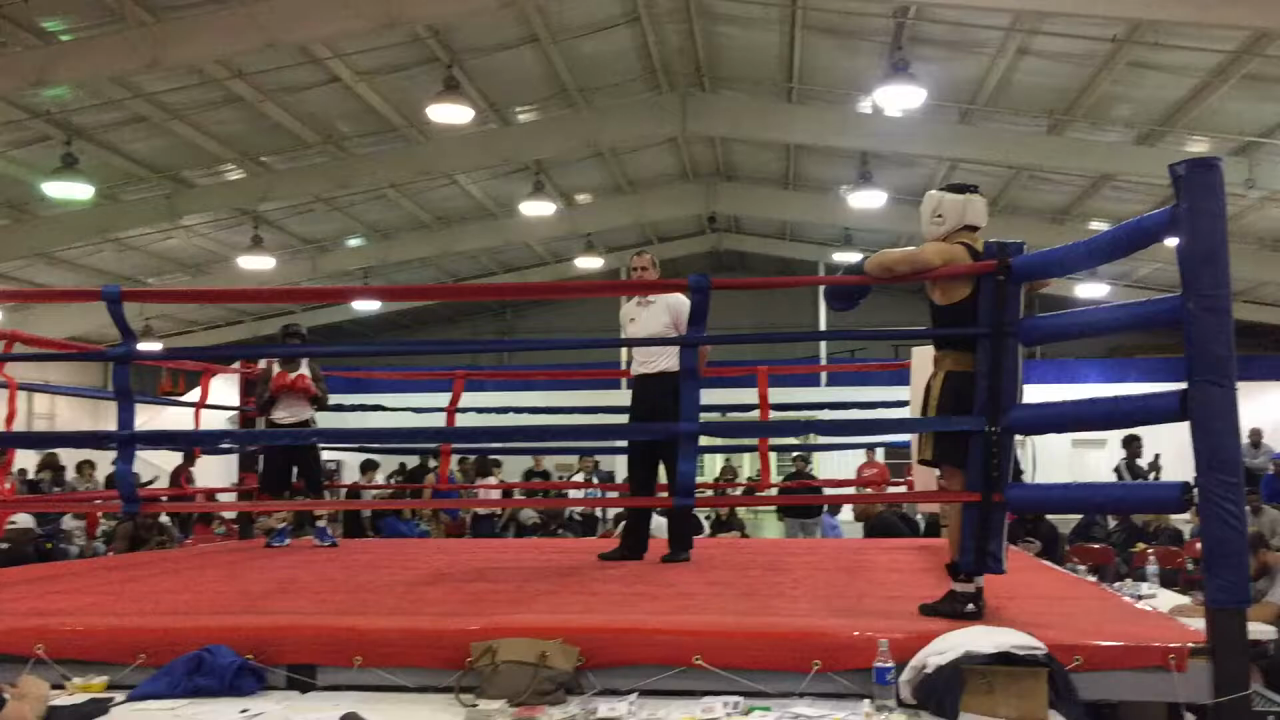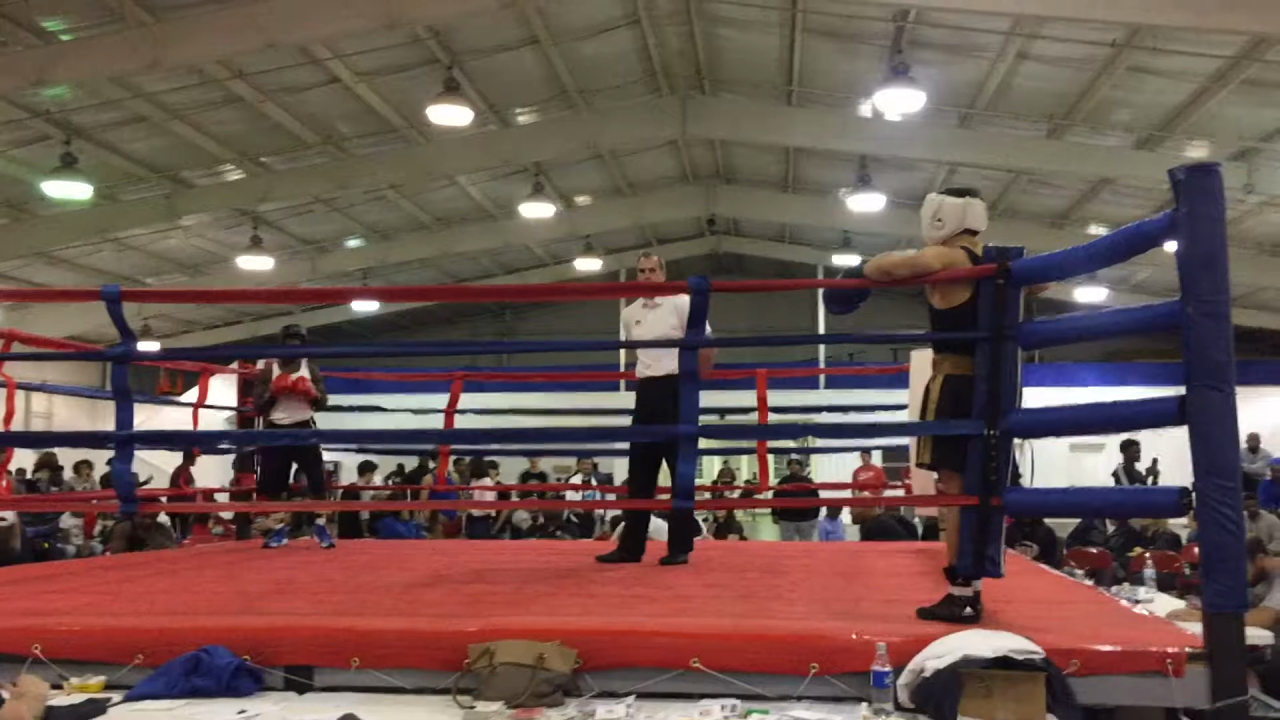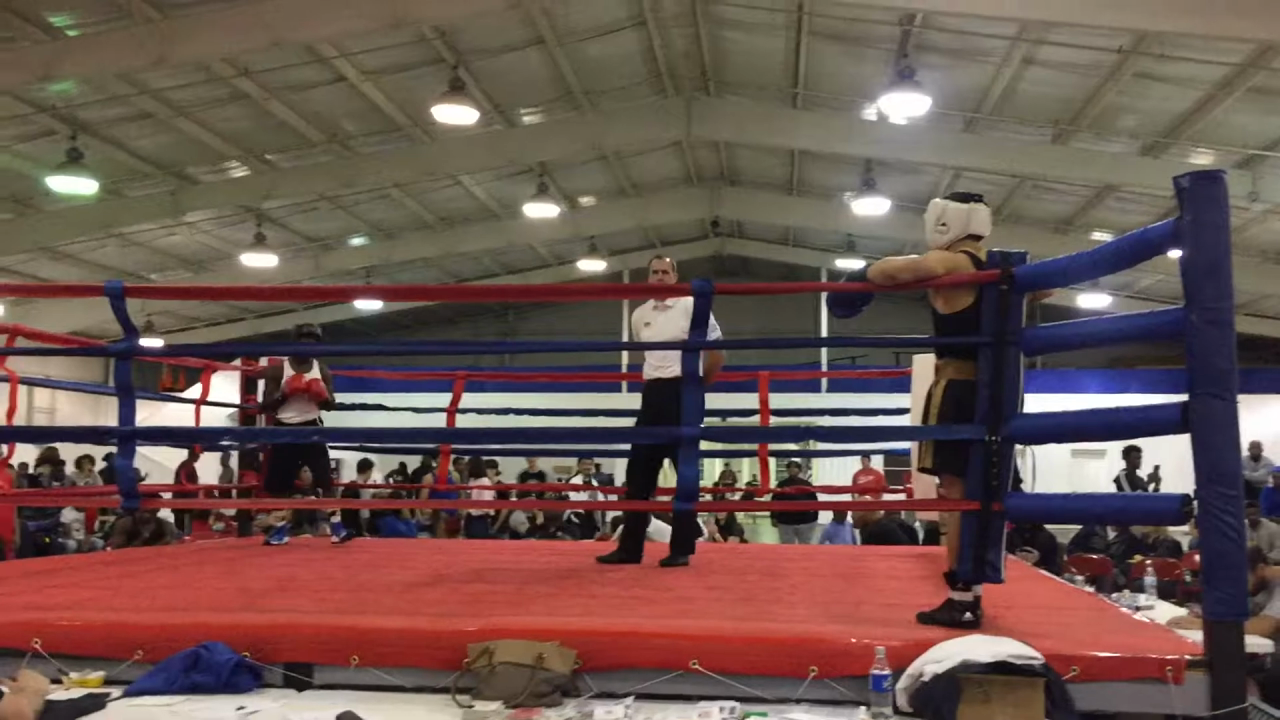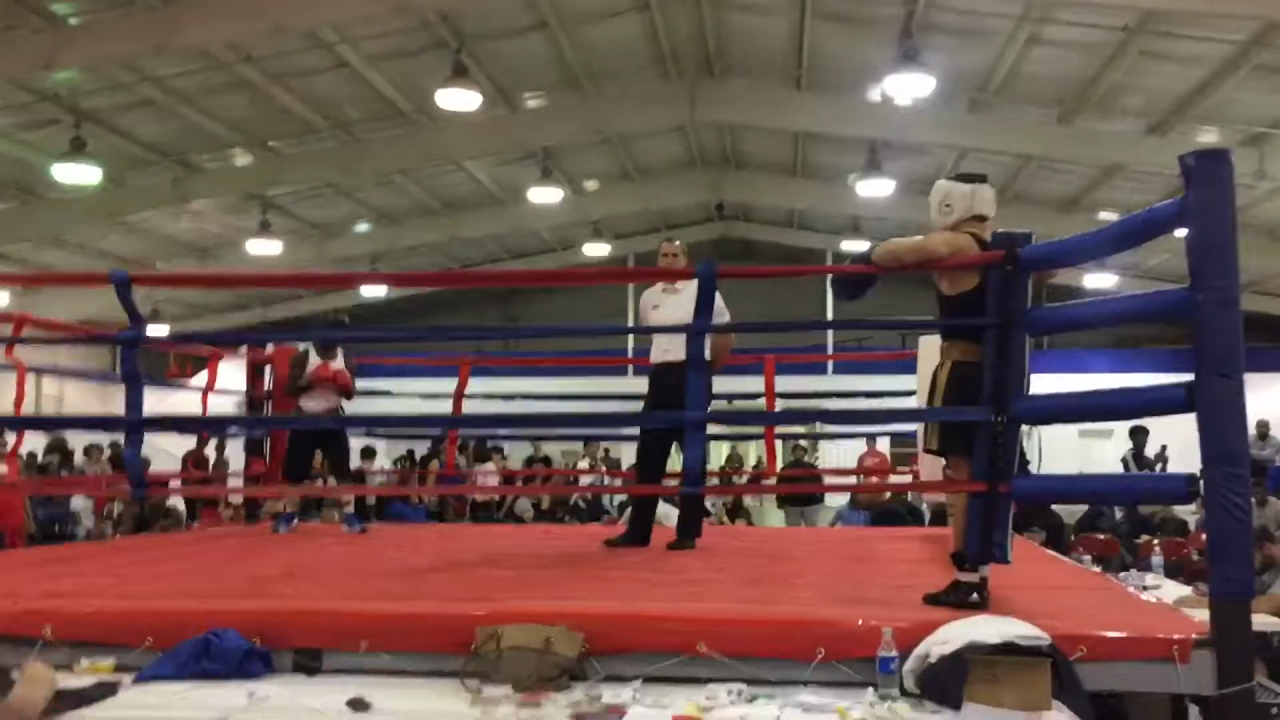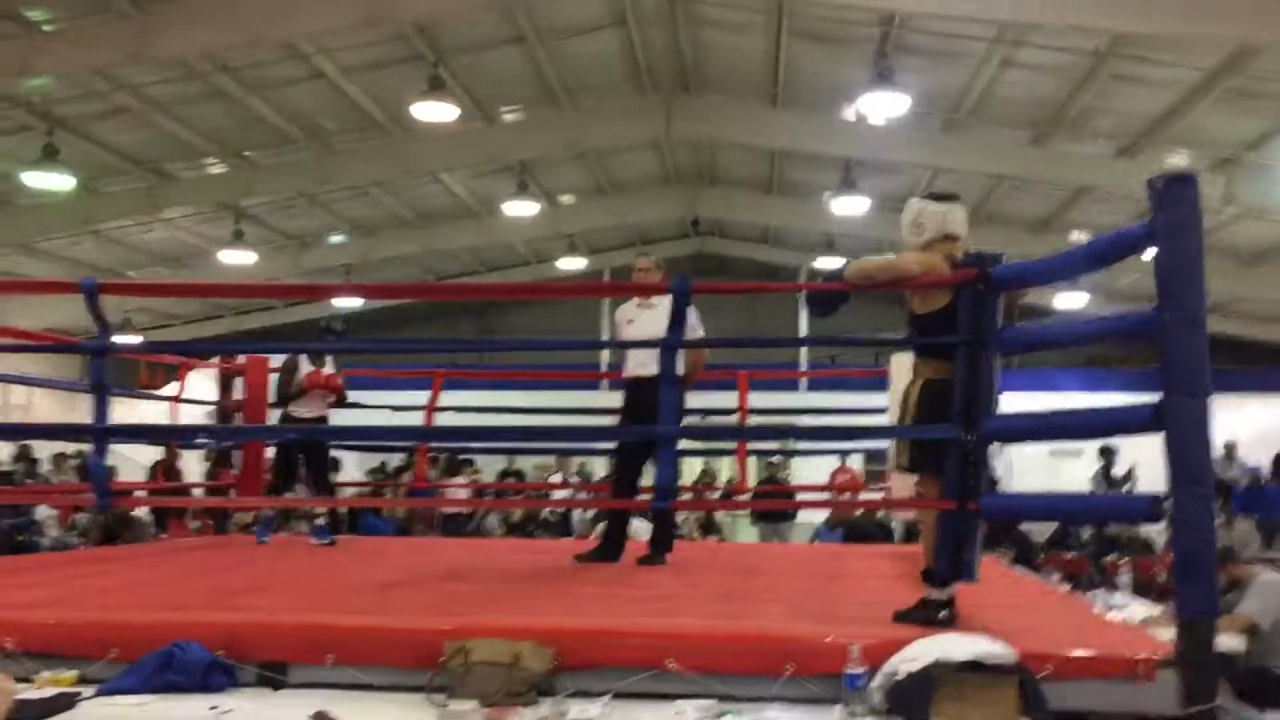
dt=0.2s
person 1, frame 1
left shoulder: (945, 256)
left elbow: (877, 264)
right elbow: (1038, 277)
left wrist: (855, 274)
left hip: (954, 380)
left knee: (955, 481)
left ankle: (964, 590)
right ankle: (972, 584)
person 1, frame 2
left shoulder: (944, 260)
left elbow: (877, 268)
right elbow: (1038, 279)
left wrist: (854, 277)
left hip: (954, 384)
left knee: (953, 484)
left ankle: (961, 595)
right ankle: (970, 588)
person 1, frame 3
left shoulder: (948, 265)
left elbow: (880, 272)
right elbow: (1039, 287)
left wrist: (859, 281)
left hip: (958, 391)
left knee: (956, 489)
left ankle: (962, 599)
right ankle: (970, 593)
person 1, frame 4
left shoulder: (952, 245)
left elbow: (886, 253)
left wrist: (864, 264)
left hip: (961, 370)
left knee: (960, 471)
right knee: (980, 471)
left ankle: (967, 580)
right ankle: (976, 575)
person 1, frame 5
left shoulder: (925, 265)
left elbow: (862, 271)
left wrist: (837, 281)
left hip: (933, 388)
left knee: (932, 488)
left ankle: (937, 596)
right ankle: (945, 591)
person 2, frame 1
left shoulder: (675, 302)
right shoulder: (626, 311)
left elbow: (700, 346)
left wrist: (685, 379)
left hip: (670, 388)
right hip: (642, 390)
left knee: (676, 465)
right knee: (639, 467)
left ankle: (681, 545)
right ankle: (633, 543)
person 2, frame 2
left shoulder: (682, 304)
right shoulder: (630, 313)
left elbow: (706, 349)
left hip: (675, 391)
right hip: (646, 392)
left knee: (680, 468)
right knee: (640, 469)
left ankle: (680, 547)
right ankle: (631, 546)
person 2, frame 3
left shoulder: (692, 307)
right shoulder: (640, 315)
left elbow: (716, 352)
left wrist: (697, 384)
right wrist: (654, 377)
left hip: (683, 393)
right hip: (653, 393)
right knee: (639, 468)
left ankle: (682, 548)
right ankle: (630, 546)
person 2, frame 4
left shoulder: (702, 292)
right shoulder: (648, 297)
left elbow: (724, 336)
left wrist: (705, 369)
right wrist: (661, 362)
left hip: (690, 377)
right hip: (659, 377)
right knee: (649, 452)
left ankle: (688, 531)
right ankle: (638, 530)
person 2, frame 5
left shoulder: (677, 307)
right shoulder: (623, 312)
left elbow: (699, 351)
right wrist: (633, 376)
left hip: (664, 391)
right hip: (634, 391)
right knee: (625, 467)
left ankle: (660, 546)
right ankle: (610, 544)
person 3, frame 1
left shoulder: (312, 369)
right shoulder: (269, 371)
left elbow: (324, 402)
right elbow: (260, 408)
left wrist: (311, 391)
right wrist: (272, 392)
left hip: (303, 428)
right hip: (277, 430)
left knee: (314, 482)
right knee: (276, 485)
left ankle: (321, 531)
right ankle: (281, 530)
person 3, frame 2
left shoulder: (311, 370)
right shoulder: (268, 371)
left elbow: (323, 403)
right elbow: (258, 408)
left wrist: (312, 393)
right wrist: (272, 392)
left hip: (303, 428)
right hip: (276, 430)
left knee: (317, 481)
right knee: (273, 485)
left ankle: (321, 530)
right ankle: (279, 531)
person 3, frame 3
left shoulder: (322, 369)
right shoulder: (278, 369)
left elbow: (330, 404)
right elbow: (267, 405)
left wrist: (322, 396)
right wrist: (285, 393)
left hip: (312, 428)
right hip: (284, 429)
left knee: (324, 480)
right knee: (279, 483)
person 3, frame 4
left shoulder: (345, 358)
right shoulder: (303, 356)
left elbow: (350, 393)
right elbow: (290, 390)
left wrist: (345, 383)
right wrist: (310, 381)
left hip: (331, 417)
right hip: (306, 417)
left knee: (342, 470)
right knee: (295, 472)
left ankle: (350, 518)
right ankle: (288, 515)
person 3, frame 5
left shoulder: (333, 365)
right shoulder: (294, 362)
left elbow: (339, 401)
right elbow: (280, 397)
left wrist: (339, 392)
right wrist: (302, 386)
left hip: (318, 425)
right hip: (292, 423)
left knee: (321, 479)
right knee: (281, 477)
left ankle: (320, 528)
right ankle: (266, 522)
